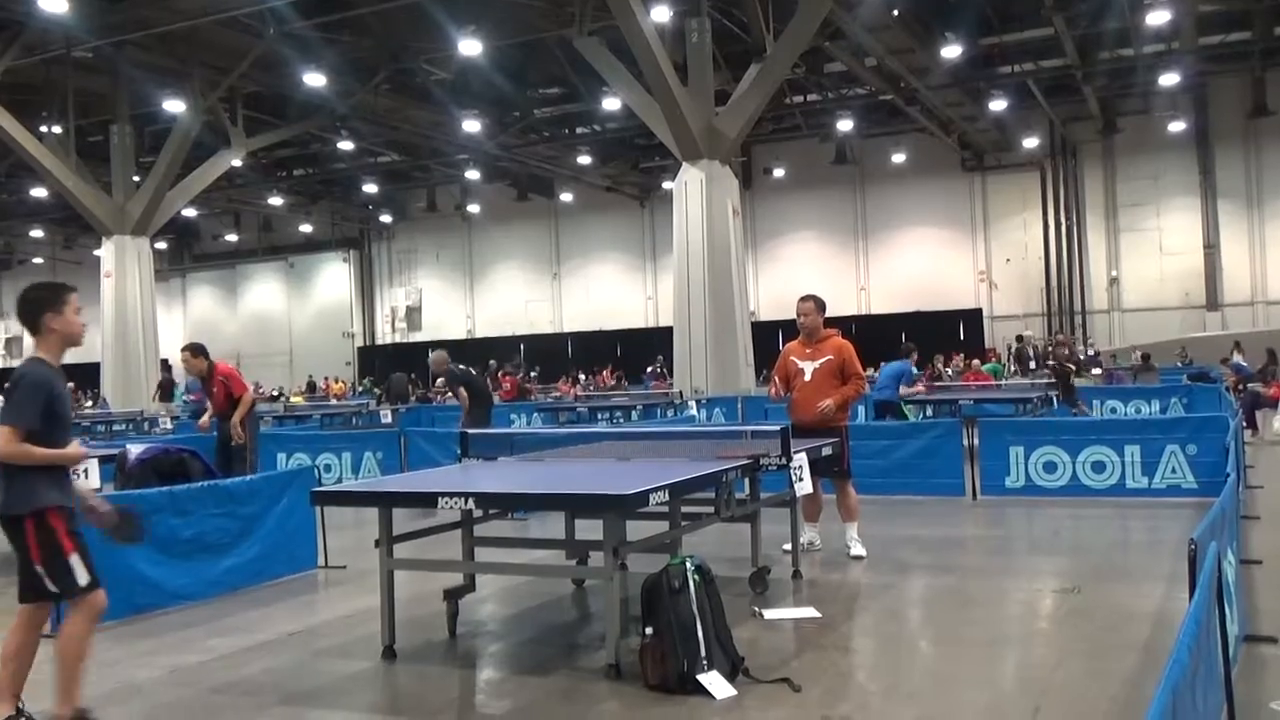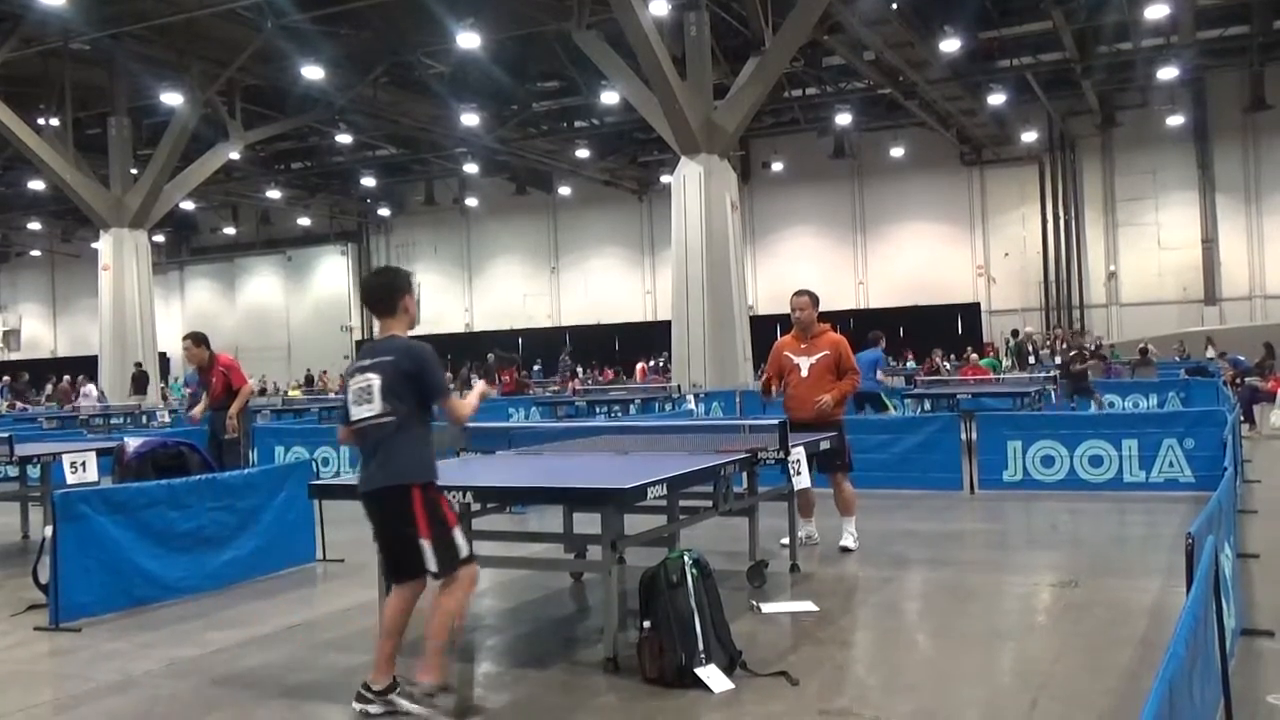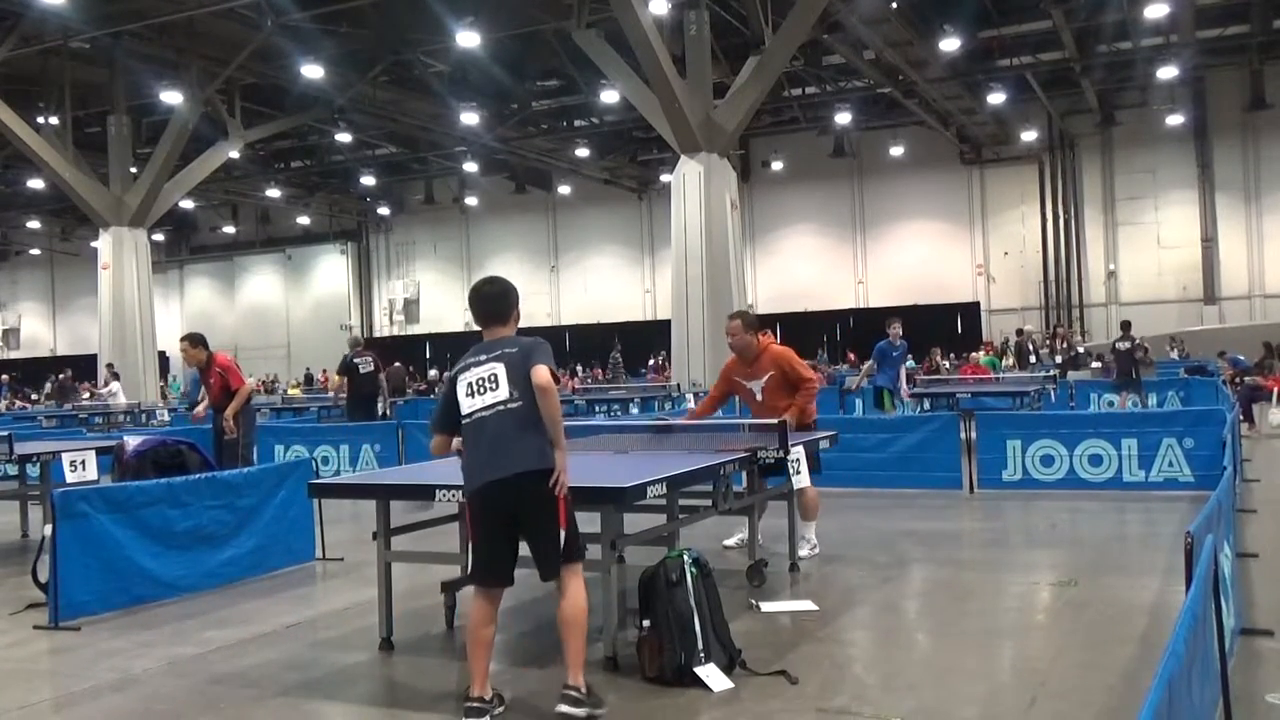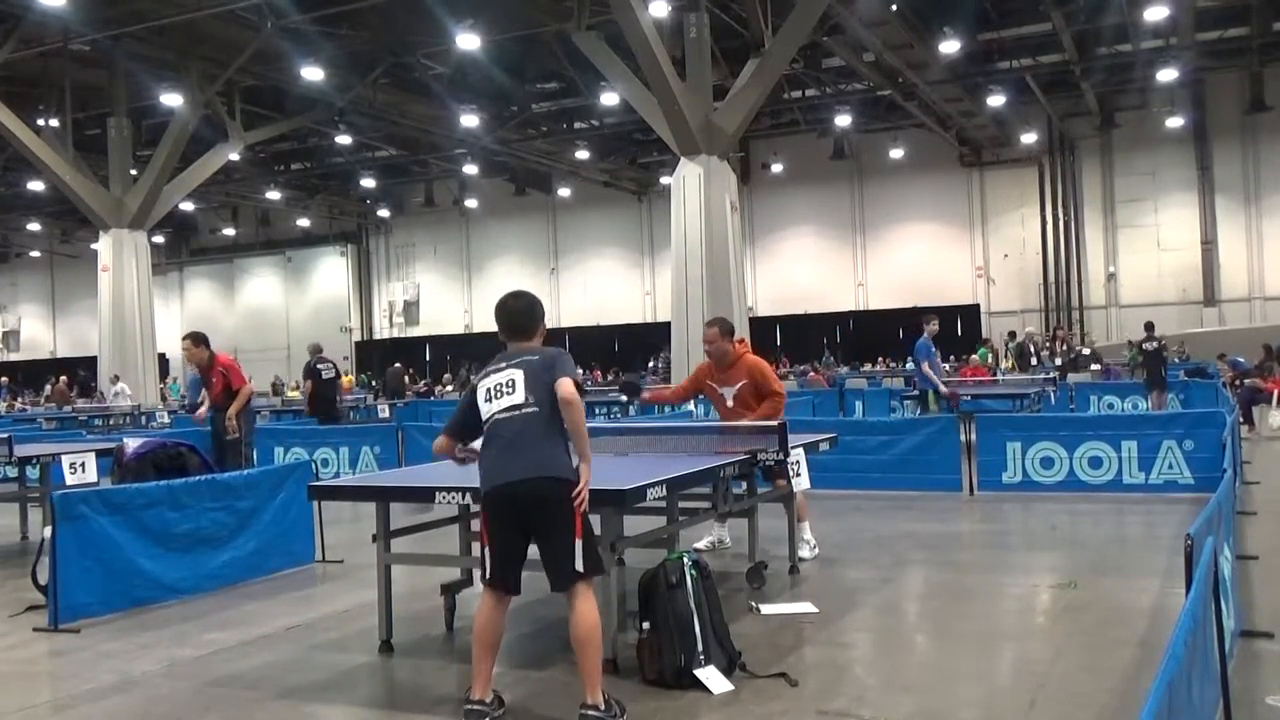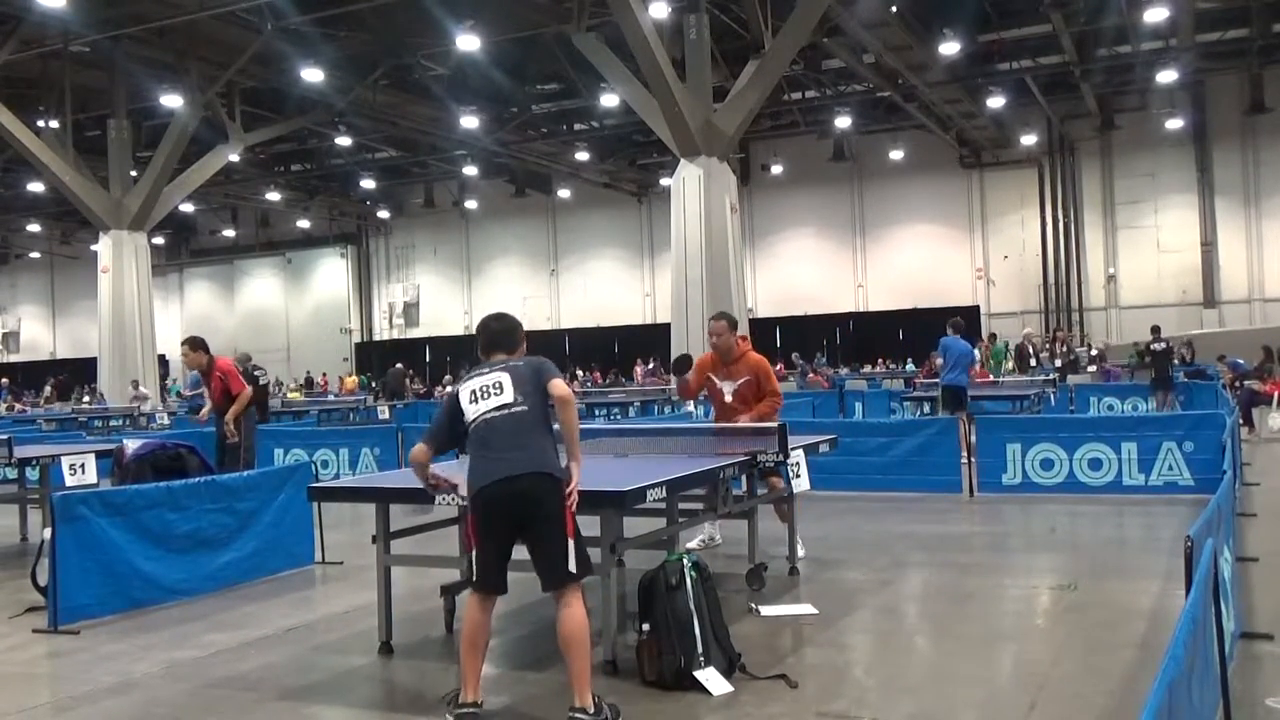
dt=1s
person 1, frame 1
left shoulder: (48, 376)
left wrist: (82, 495)
right wrist: (65, 455)
left hip: (46, 507)
left knee: (35, 609)
right knee: (89, 601)
person 1, frame 2
left shoulder: (360, 362)
right shoulder: (414, 353)
left elbow: (345, 433)
right elbow: (458, 414)
right wrist: (476, 392)
left hip: (374, 486)
right hip: (409, 483)
left knee: (406, 583)
right knee: (460, 574)
right ankle: (427, 680)
person 1, frame 3
left shoulder: (461, 369)
right shoulder: (531, 348)
left elbow: (438, 444)
right elbow: (543, 383)
right wrist: (560, 449)
left hip: (482, 484)
right hip: (534, 473)
left knee: (486, 589)
right knee: (569, 574)
person 1, frame 4
left shoulder: (484, 379)
right shoulder: (554, 358)
left elbow: (442, 446)
right elbow: (568, 395)
left wrist: (466, 451)
right wrist: (585, 459)
left hip: (498, 488)
right hip: (551, 481)
left knee: (496, 591)
right knee: (579, 588)
person 1, frame 5
left shoulder: (463, 388)
right shoulder: (536, 366)
left elbow: (419, 455)
right elbow: (563, 396)
left wrist: (428, 478)
right wrist: (575, 460)
left hip: (486, 490)
right hip: (540, 480)
left knee: (482, 593)
right knee: (568, 591)
person 2, frame 1
left shoulder: (841, 347)
right shoulder: (789, 350)
left elbow: (858, 381)
right elbow: (780, 382)
left wrist: (836, 400)
right wrist: (776, 391)
left hip: (832, 427)
right hip: (800, 428)
left knee: (842, 482)
left ankle: (853, 539)
right ankle: (810, 536)
person 2, frame 2
left shoulder: (836, 342)
right shoulder: (782, 345)
left elbow: (852, 376)
right elbow: (771, 375)
left wrist: (834, 396)
right wrist: (770, 387)
left hip: (828, 422)
right hip: (795, 423)
left knee: (839, 477)
left ankle: (849, 532)
right ankle: (807, 531)
person 2, frame 3
left shoulder: (780, 355)
right shoulder: (731, 367)
left elbow: (810, 383)
right elbow: (713, 399)
left wrist: (793, 412)
right wrist: (687, 420)
left hip: (798, 425)
left ankle: (809, 539)
right ankle: (749, 532)
person 2, frame 4
left shoulder: (754, 365)
right shoulder: (706, 369)
left elbow: (778, 397)
right elbow: (682, 393)
left wrist: (754, 420)
right wrist: (652, 396)
left knee: (783, 484)
left ankle: (806, 539)
right ankle: (719, 535)
person 2, frame 5
left shoulder: (756, 362)
right shoulder: (705, 362)
left elbow: (774, 398)
right elbow: (689, 394)
left wrist: (752, 417)
right wrist: (682, 381)
left knee: (775, 482)
left ankle: (794, 538)
right ankle: (711, 533)
